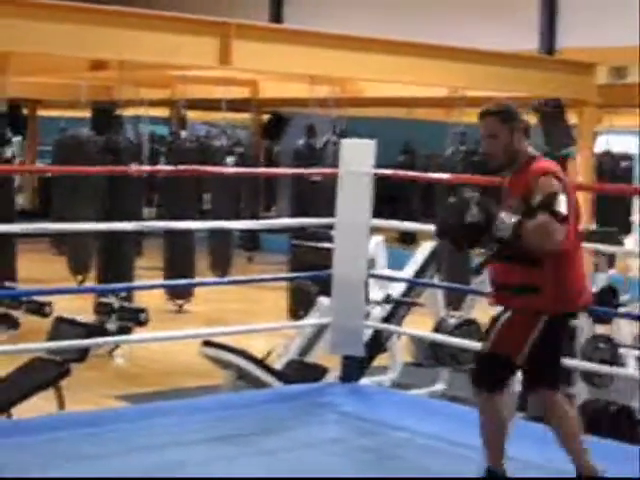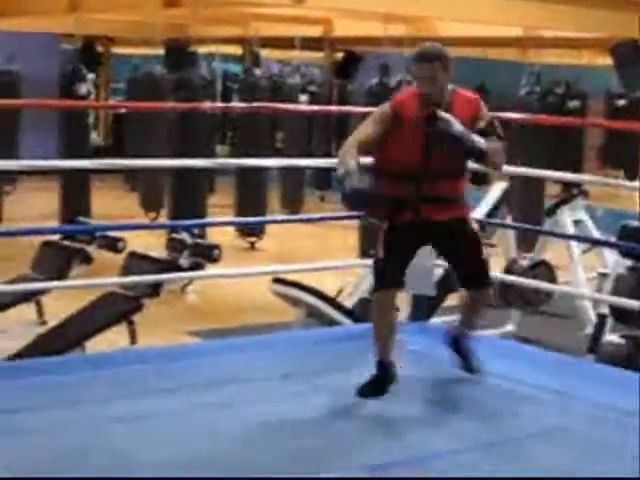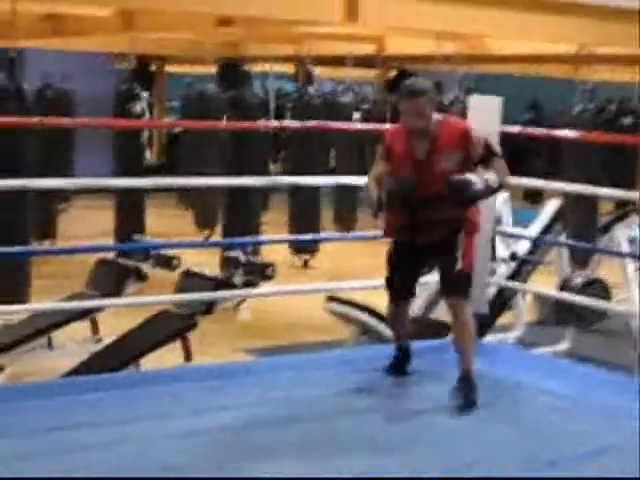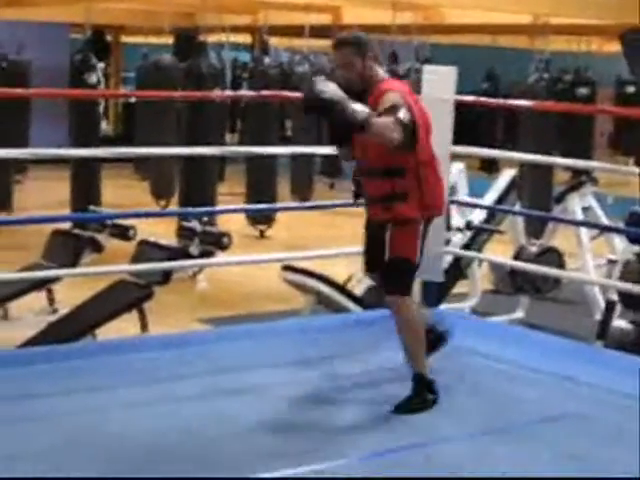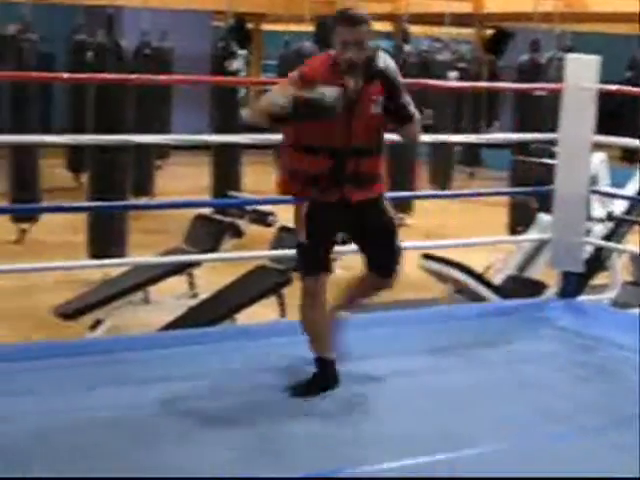
dt=0.7s
person 1, frame 1
left shoulder: (545, 180)
right shoulder: (515, 177)
left elbow: (550, 237)
right elbow: (509, 232)
left wrist: (493, 221)
right wrist: (466, 217)
left hip: (540, 300)
right hip: (530, 296)
left knee: (485, 383)
right knee: (546, 389)
person 1, frame 2
left shoulder: (470, 105)
right shoulder: (397, 107)
left elbow: (498, 159)
right elbow: (354, 143)
left wrist: (464, 140)
right wrist: (350, 176)
left hip: (449, 210)
right hip: (401, 209)
left knee: (479, 285)
right knee: (384, 288)
left ankle: (459, 337)
right ankle: (384, 368)
person 1, frame 3
left shoulder: (460, 134)
right shoulder: (392, 140)
left elbow: (499, 168)
right elbow: (375, 183)
left wrist: (479, 184)
right wrist: (387, 195)
left hip: (452, 228)
right hip: (409, 228)
left knee: (457, 300)
right knee: (398, 294)
left ankle: (467, 378)
right ankle: (402, 350)
person 1, frame 4
left shoulder: (391, 96)
right shoulder: (369, 96)
left elbow: (390, 135)
right elbow: (361, 144)
left wrist: (345, 106)
right wrist: (338, 107)
left hip: (408, 205)
right hip: (386, 203)
left knee: (396, 292)
right knee: (380, 273)
left ankle: (423, 385)
right ankle: (430, 332)
person 1, frame 5
left shoulder: (382, 78)
right shoulder: (308, 74)
left elbow: (413, 131)
right elbow: (256, 113)
left wrist: (396, 91)
right wrist: (299, 103)
left hip: (364, 188)
right hip: (319, 189)
left knee: (385, 272)
right knee: (313, 276)
left ankle: (331, 317)
right ankle: (325, 367)
